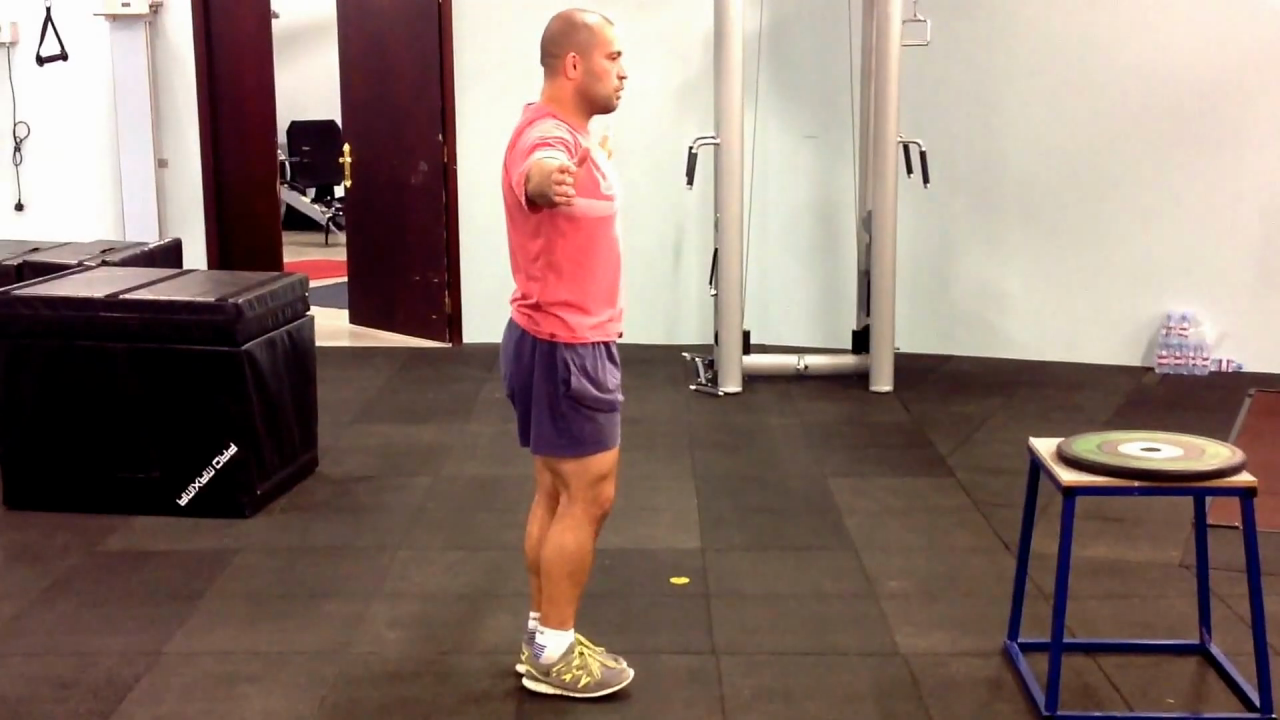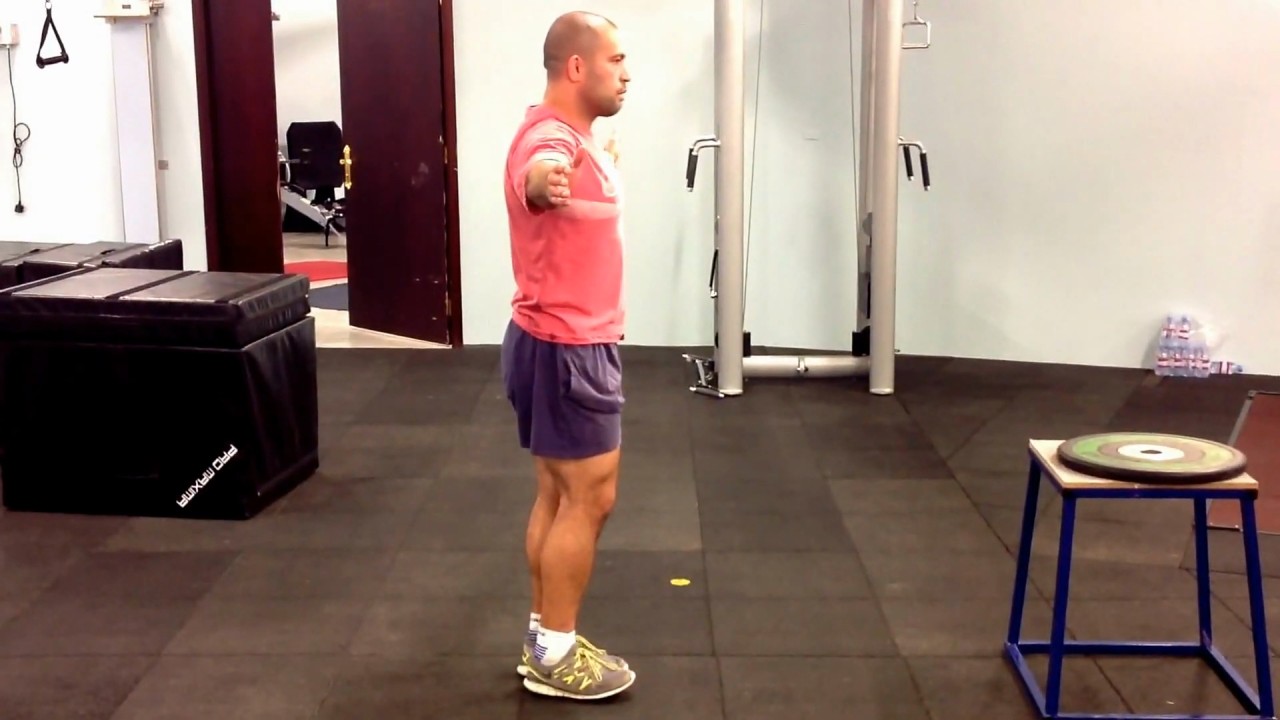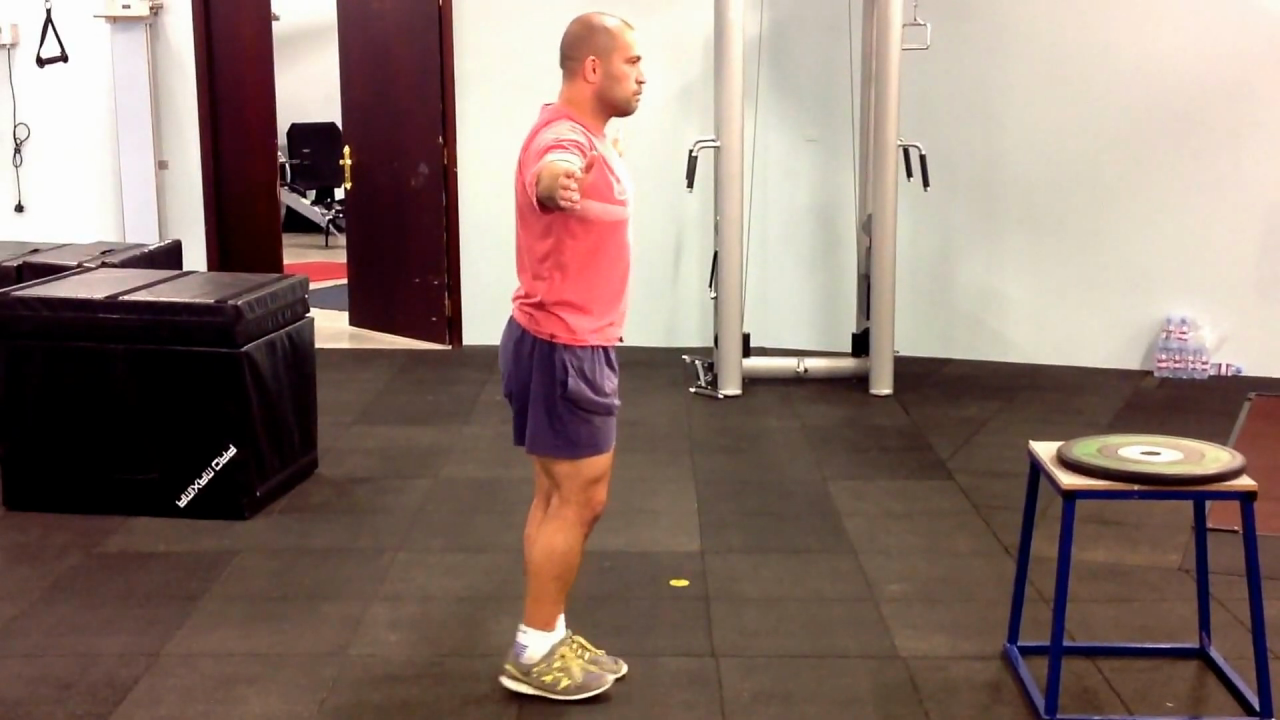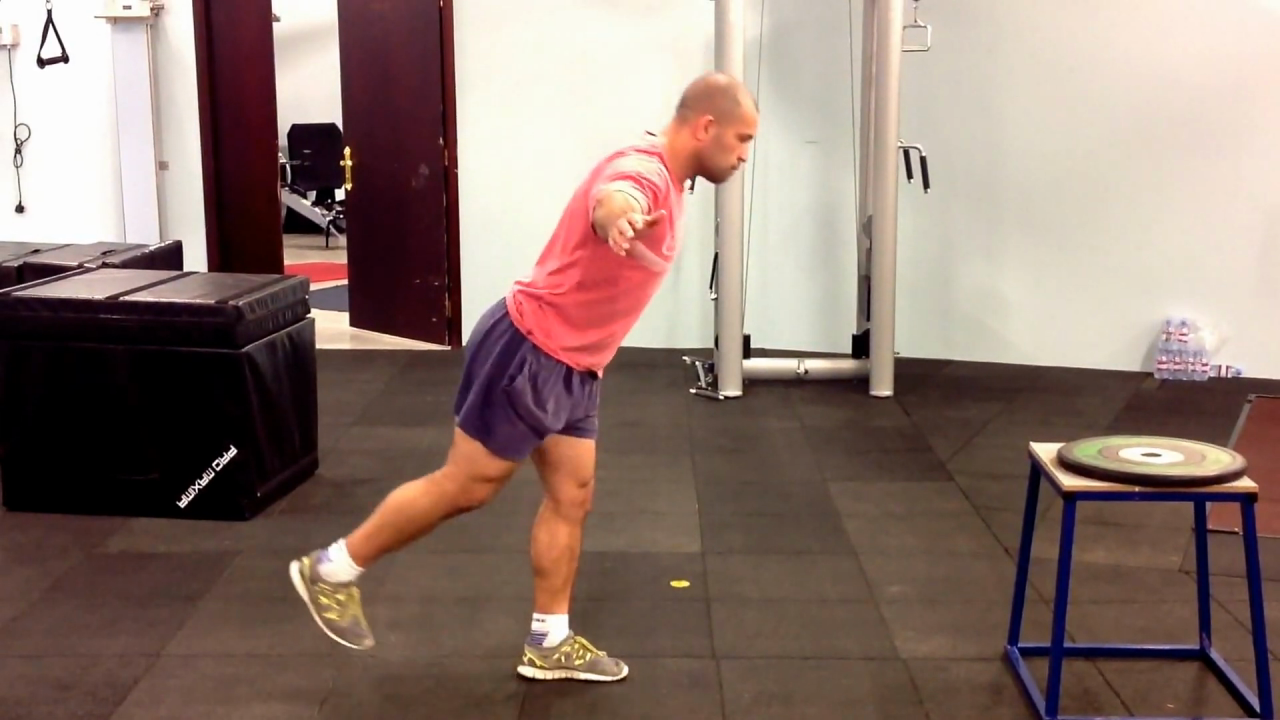
dt=1s
person 1, frame 1
left shoulder: (567, 133)
right shoulder: (548, 136)
right elbow: (535, 173)
left wrist: (594, 161)
right wrist: (546, 180)
left hip: (565, 341)
right hip: (564, 348)
left knee: (557, 494)
right knee: (588, 498)
left ankle: (544, 638)
right ankle: (552, 653)
person 1, frame 2
left shoulder: (572, 137)
right shoulder: (551, 139)
right elbow: (536, 175)
left wrist: (598, 164)
right wrist: (545, 182)
left hip: (568, 342)
right hip: (565, 349)
left knee: (559, 496)
right knee: (588, 499)
left ankle: (546, 638)
right ankle: (554, 654)
person 1, frame 3
left shoulder: (584, 134)
right shoulder: (563, 139)
right elbow: (547, 177)
right wrist: (556, 183)
left hip: (574, 344)
right hip: (561, 349)
left knee: (559, 497)
right knee: (578, 501)
left ankle: (549, 637)
right ankle: (531, 652)
person 1, frame 4
left shoulder: (663, 173)
right shoulder: (643, 172)
right elbow: (611, 198)
right wrist: (619, 215)
left hip: (571, 364)
right hip: (529, 352)
left knee: (571, 497)
right knee: (464, 487)
left ankle: (549, 643)
right ankle: (330, 570)
